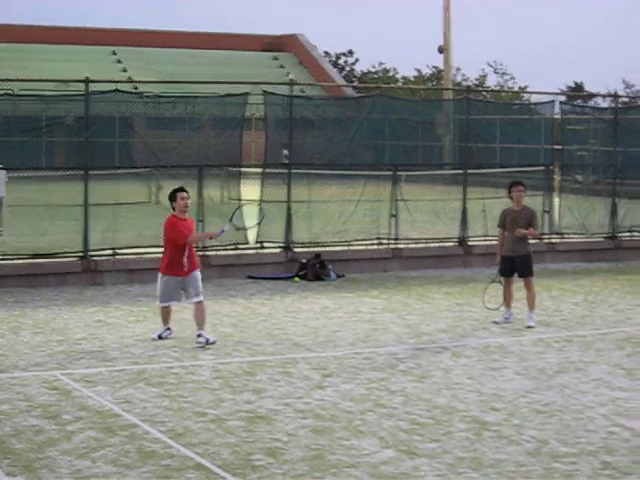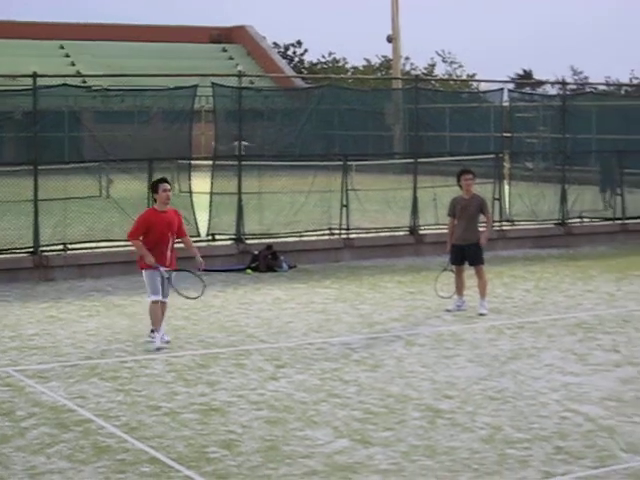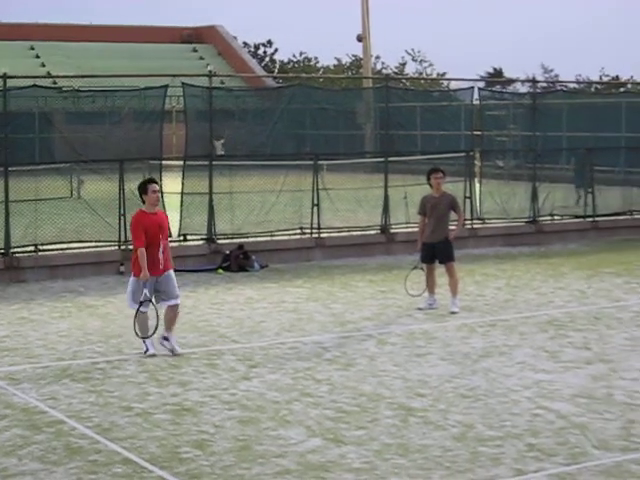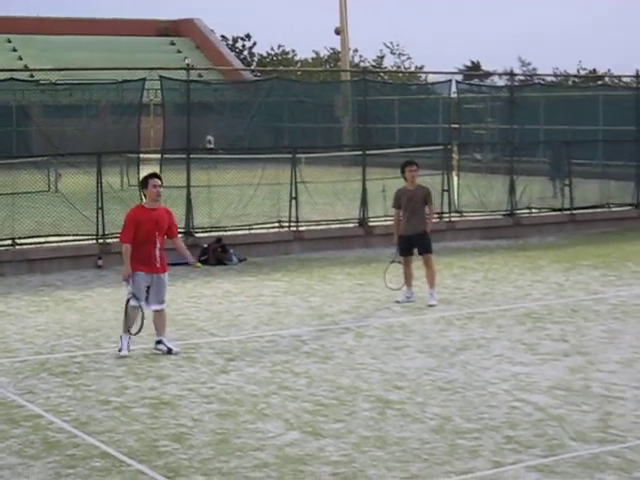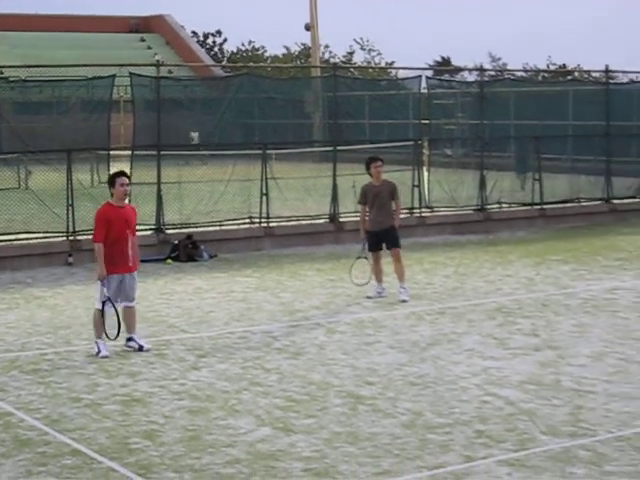
dt=0.5s
person 1, frame 1
left shoulder: (189, 220)
right shoulder: (171, 222)
right elbow: (189, 239)
left wrist: (194, 259)
right wrist: (208, 234)
left hip: (190, 269)
right hip: (170, 271)
left knee: (199, 301)
right knee: (165, 303)
left ankle: (201, 335)
right ankle: (167, 329)
person 1, frame 2
left shoulder: (176, 214)
right shoulder: (147, 216)
left elbow: (183, 237)
right elbow: (132, 238)
left wrist: (197, 255)
right wrist: (146, 255)
left hip: (168, 264)
right hip: (151, 265)
left knee: (163, 299)
right knee: (155, 298)
left ankle: (156, 330)
right ankle: (158, 334)
person 1, frame 3
left shoulder: (164, 216)
right shoulder: (138, 219)
right elbow: (139, 247)
left wrist: (170, 261)
right wrist: (144, 270)
left hip: (165, 269)
right hip: (144, 272)
left knee: (174, 303)
left ankle: (167, 336)
right ankle: (147, 342)
person 1, frame 4
left shoulder: (167, 213)
right shoulder: (134, 214)
left elbow: (174, 237)
right elbow: (126, 242)
left wrist: (188, 256)
right wrist: (127, 266)
left hip: (160, 268)
right hip: (139, 269)
left knee: (159, 305)
right knee: (135, 305)
left ankle: (160, 341)
right ankle: (125, 337)
person 1, frame 5
left shoulder: (131, 211)
right shoulder: (103, 212)
right elbow: (98, 242)
left wrist: (137, 260)
right wrist: (101, 266)
left hip: (129, 268)
right hip: (109, 269)
left knee: (129, 303)
right knee: (102, 306)
left ankle: (131, 338)
right ankle: (99, 342)
person 2, frame 1
left shoulder: (530, 212)
right shoulder: (505, 213)
left elbow: (536, 232)
right elbow: (501, 234)
left wrist: (526, 232)
right wrist: (498, 254)
left hip: (523, 254)
right hip: (507, 254)
left knee: (528, 284)
right knee: (507, 283)
left ankle: (531, 316)
right ankle: (508, 313)
person 2, frame 2
left shoulder: (479, 200)
right shoulder: (455, 201)
left elbow: (489, 219)
right elbow: (451, 223)
left wrist: (486, 234)
right wrist: (449, 242)
left hip: (474, 242)
right hip: (457, 242)
left knee: (480, 271)
right knee: (458, 271)
left ankle: (483, 303)
right ankle: (460, 301)
person 2, frame 3
left shoulder: (450, 198)
right shoulder: (425, 200)
left elbow: (460, 216)
right elbow: (422, 221)
left wrist: (455, 231)
right wrist: (419, 240)
left hip: (444, 239)
right hip: (428, 240)
left knee: (450, 269)
right knee: (429, 270)
left ankle: (454, 301)
right ankle: (431, 299)
person 2, frame 4
left shoulder: (425, 191)
right shoulder: (399, 193)
left elbow: (431, 210)
right elbow: (397, 214)
left wrist: (429, 224)
right wrist: (395, 234)
left hip: (421, 232)
right hip: (405, 233)
left knee: (428, 261)
right knee: (406, 262)
left ankle: (432, 294)
right ankle: (409, 293)
person 2, frame 5
left shoulder: (391, 185)
right shoulder: (366, 189)
left elbow: (397, 204)
right elbow: (363, 210)
left wrist: (397, 220)
right wrist: (362, 229)
left hip: (389, 227)
right hip: (373, 229)
left knee: (396, 256)
right knee: (376, 258)
left ankle: (403, 288)
right ankle: (380, 288)
